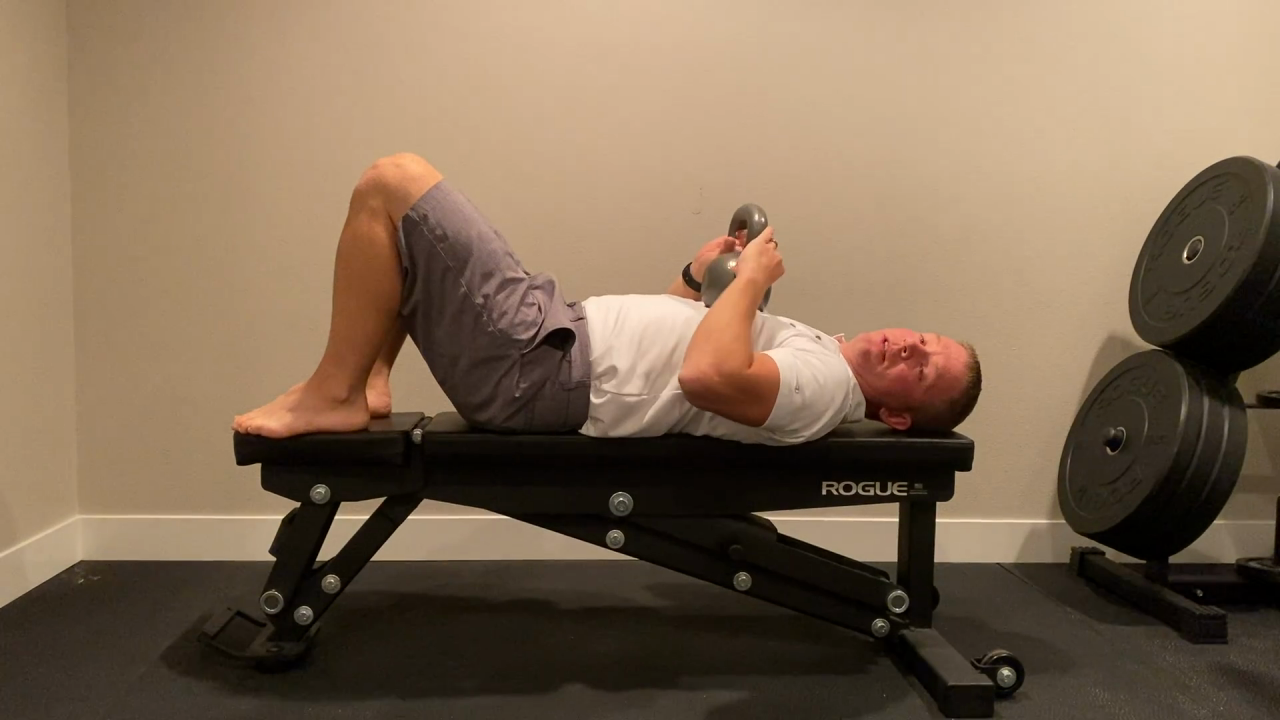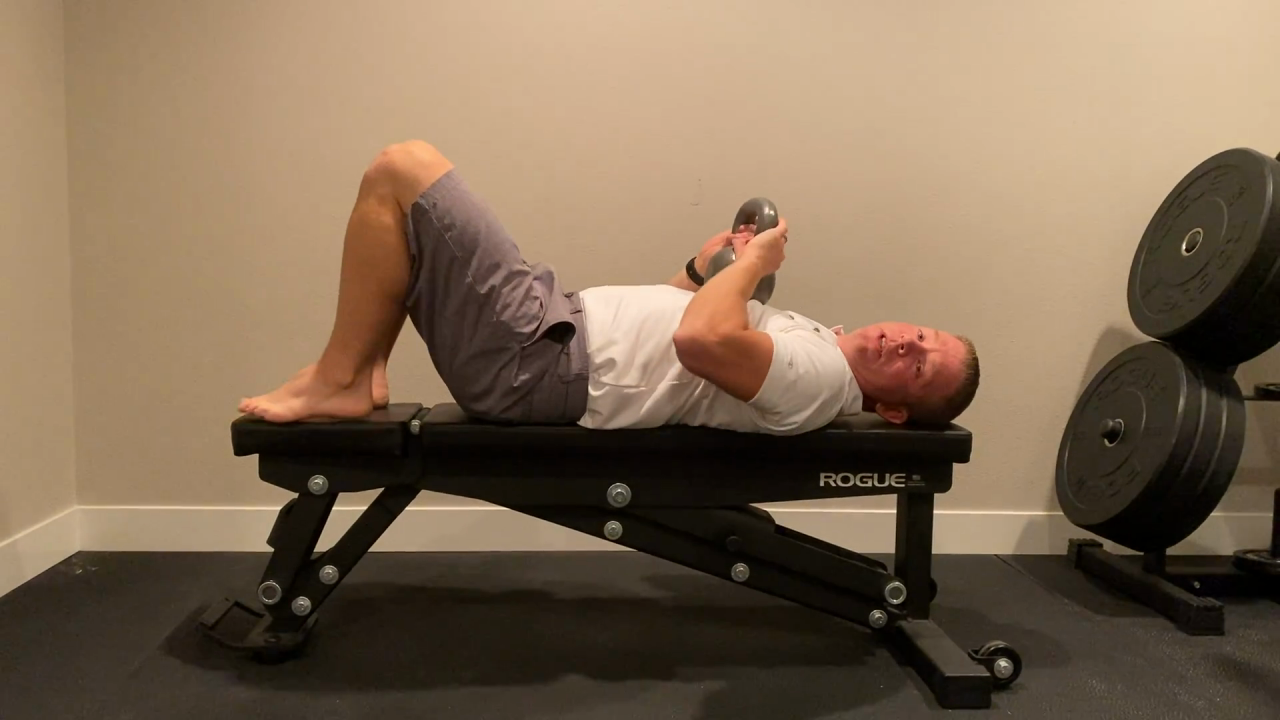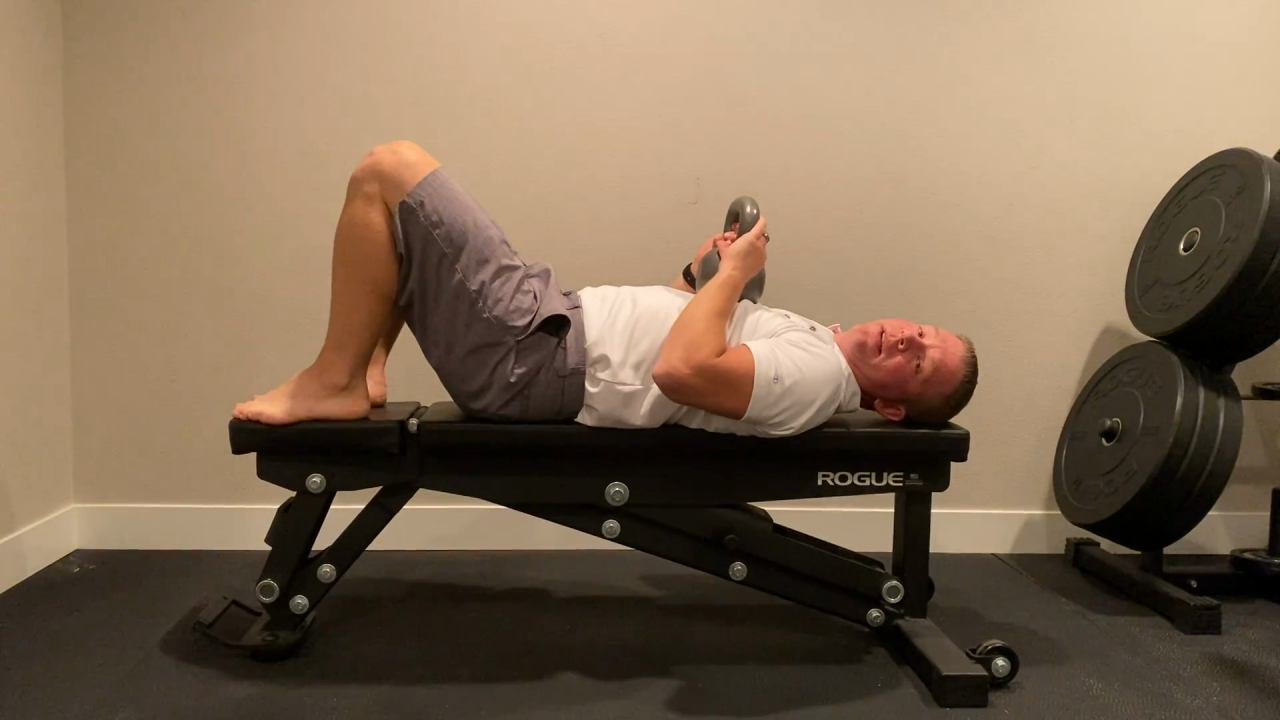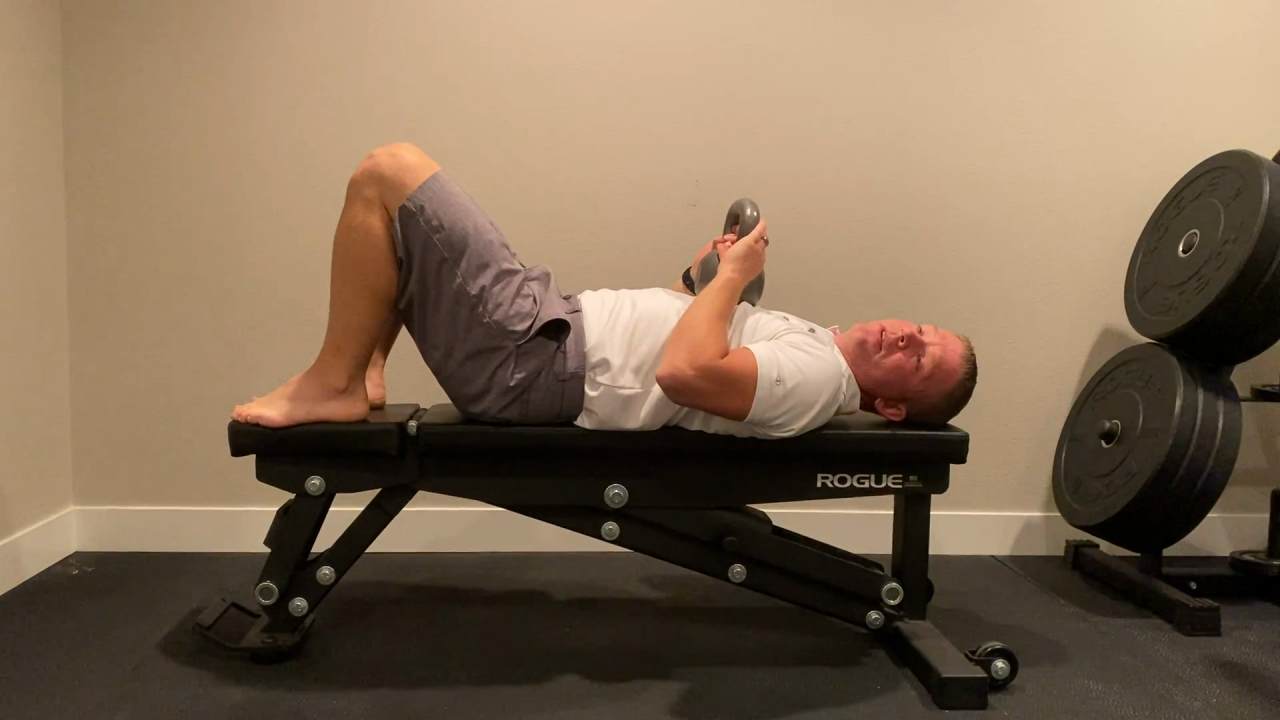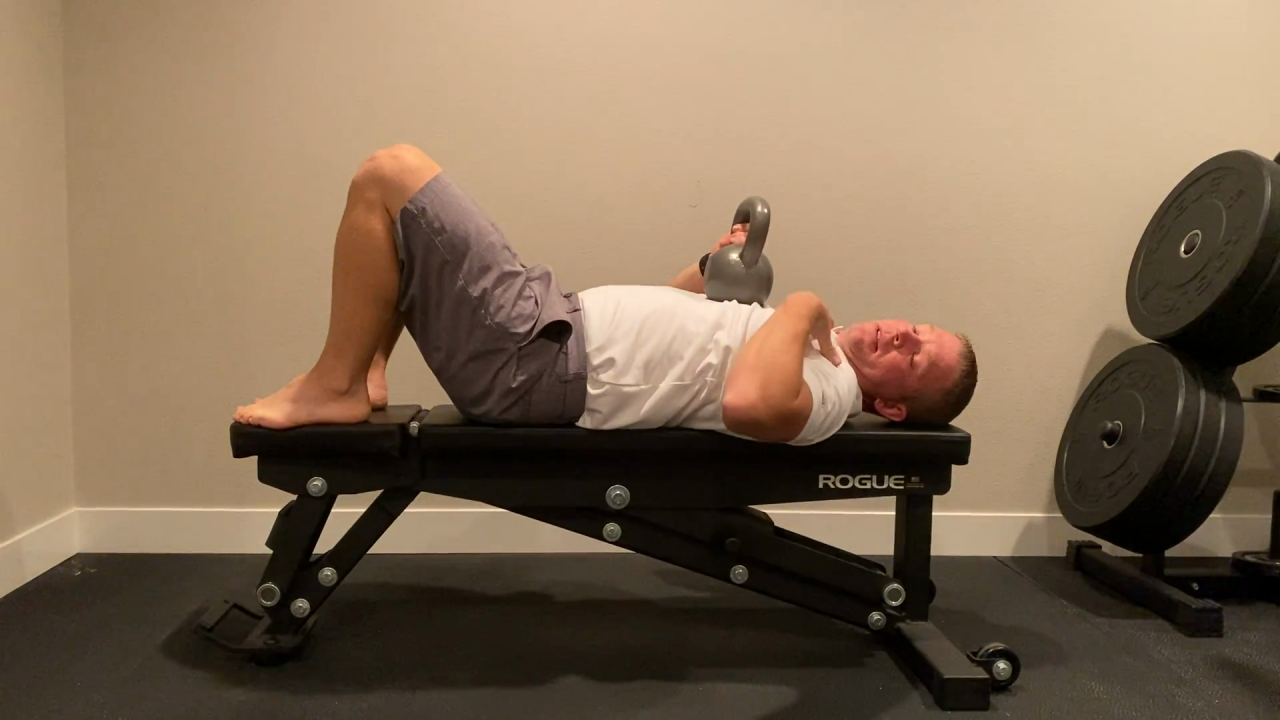
dt=1s
person 1, frame 1
left shoulder: (825, 388)
right shoulder: (816, 349)
left elbow: (705, 377)
left wrist: (751, 276)
right wrist: (697, 277)
left hip: (538, 373)
right hip: (566, 338)
left knee: (391, 185)
right knee: (402, 208)
left ankle: (333, 395)
right ankle: (365, 384)
person 1, frame 2
left shoulder: (819, 379)
right shoulder: (812, 341)
left elbow: (699, 339)
left wrist: (754, 263)
right wrist: (707, 263)
left hip: (538, 366)
right hip: (566, 326)
left knee: (402, 171)
right knee: (410, 195)
left ankle: (340, 381)
right ankle: (362, 372)
person 1, frame 3
left shoulder: (816, 381)
right shoulder: (813, 343)
left elbow: (679, 372)
left wrist: (733, 272)
right wrist: (710, 268)
left hip: (532, 361)
right hip: (561, 326)
left knee: (387, 172)
right knee: (403, 191)
left ankle: (334, 383)
right ankle: (362, 371)
person 1, frame 4
left shoulder: (818, 382)
right shoulder: (810, 345)
left elbow: (683, 374)
left wrist: (731, 276)
right wrist: (707, 270)
left hip: (533, 365)
right hip: (564, 328)
left knee: (387, 174)
right knee: (401, 196)
left ankle: (332, 385)
right ankle: (360, 373)
person 1, frame 5
left shoulder: (828, 390)
right shoulder: (814, 349)
left elbow: (746, 404)
left wrist: (800, 308)
left hip: (536, 365)
right hip: (567, 328)
left knee: (388, 177)
right knee: (401, 199)
left ankle: (334, 386)
right ankle: (362, 374)
